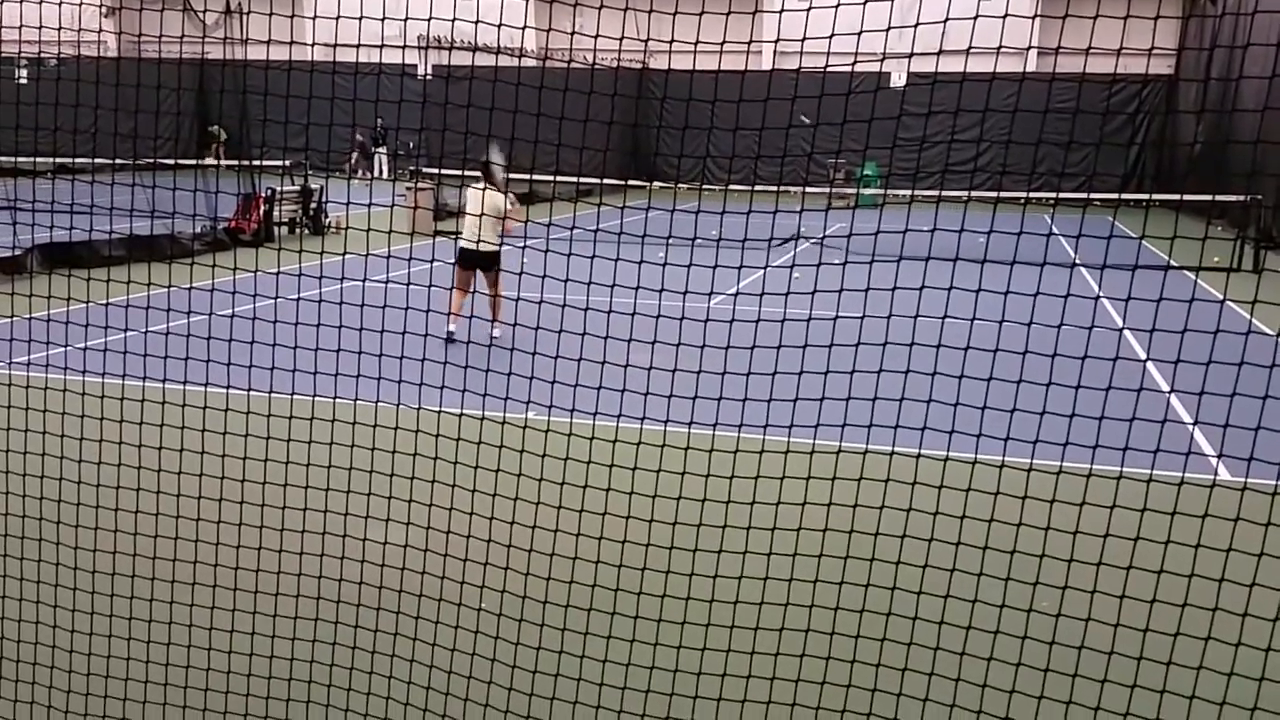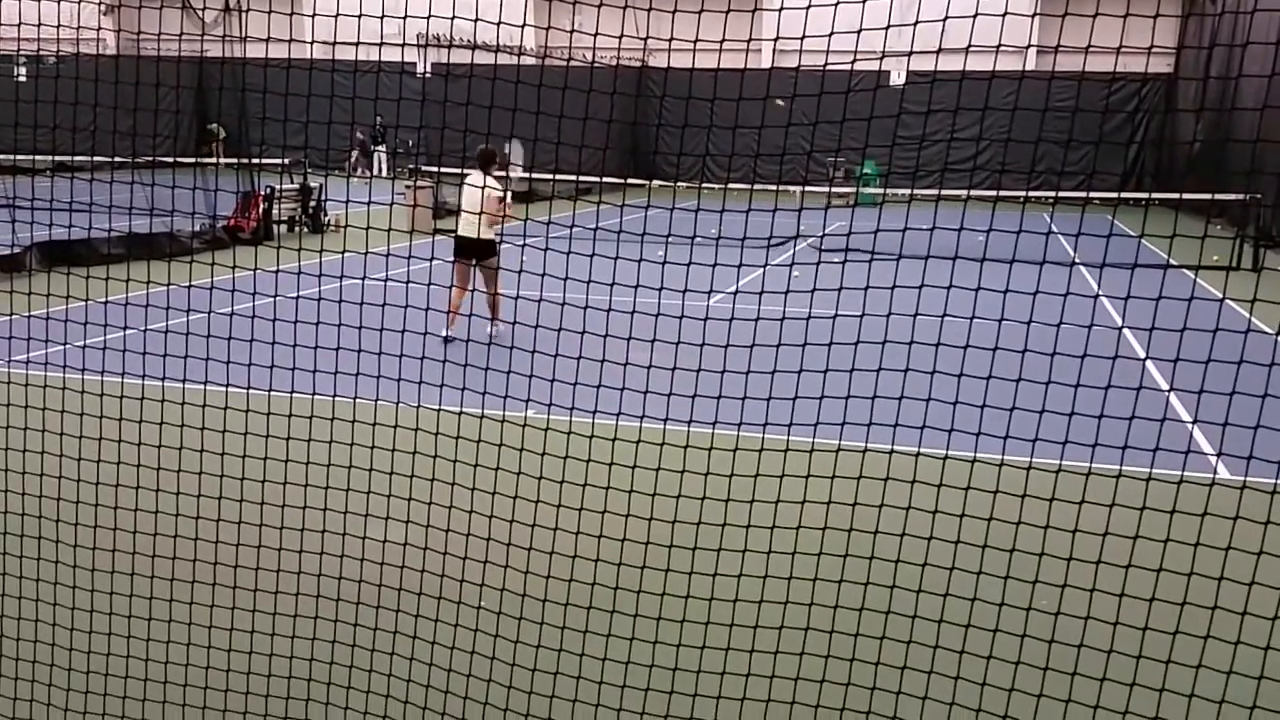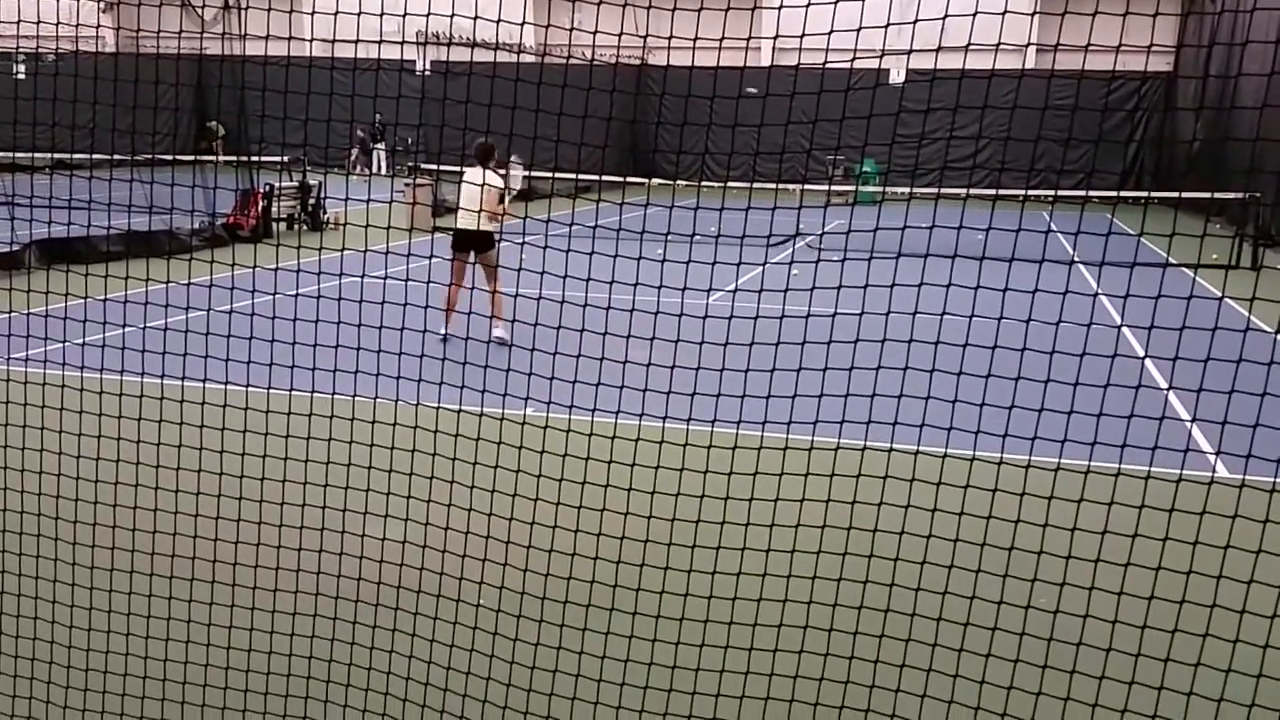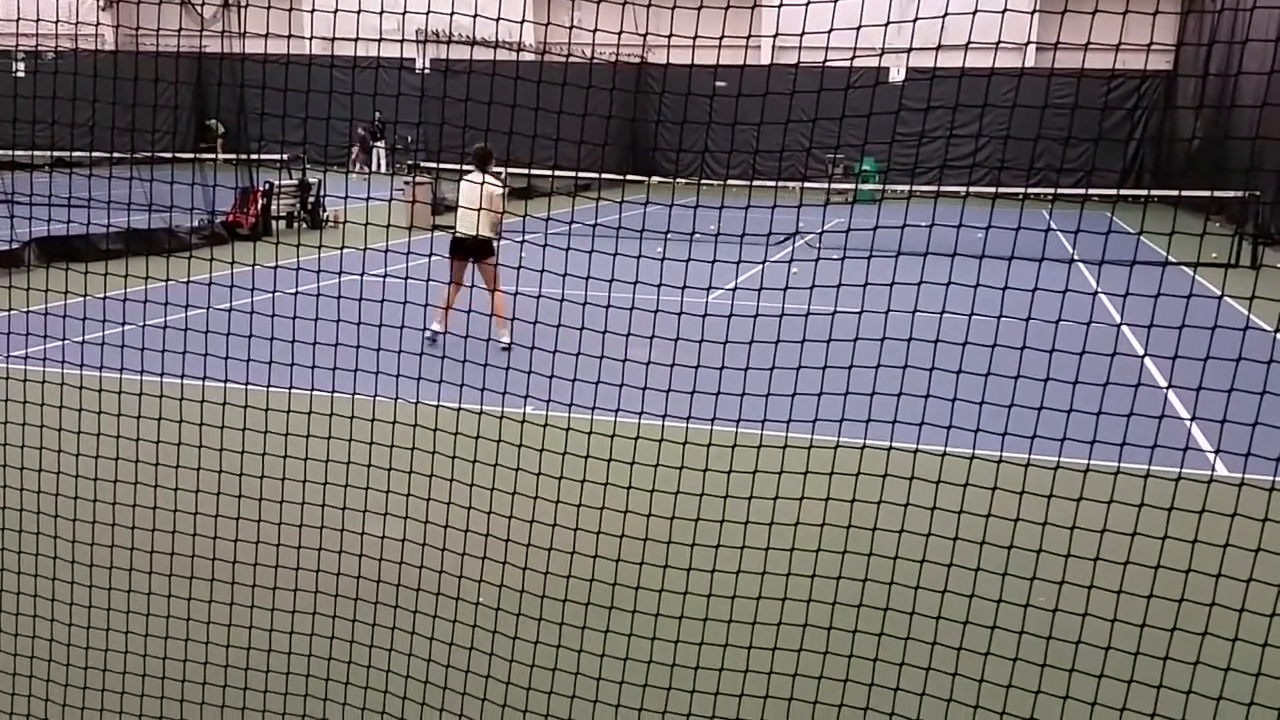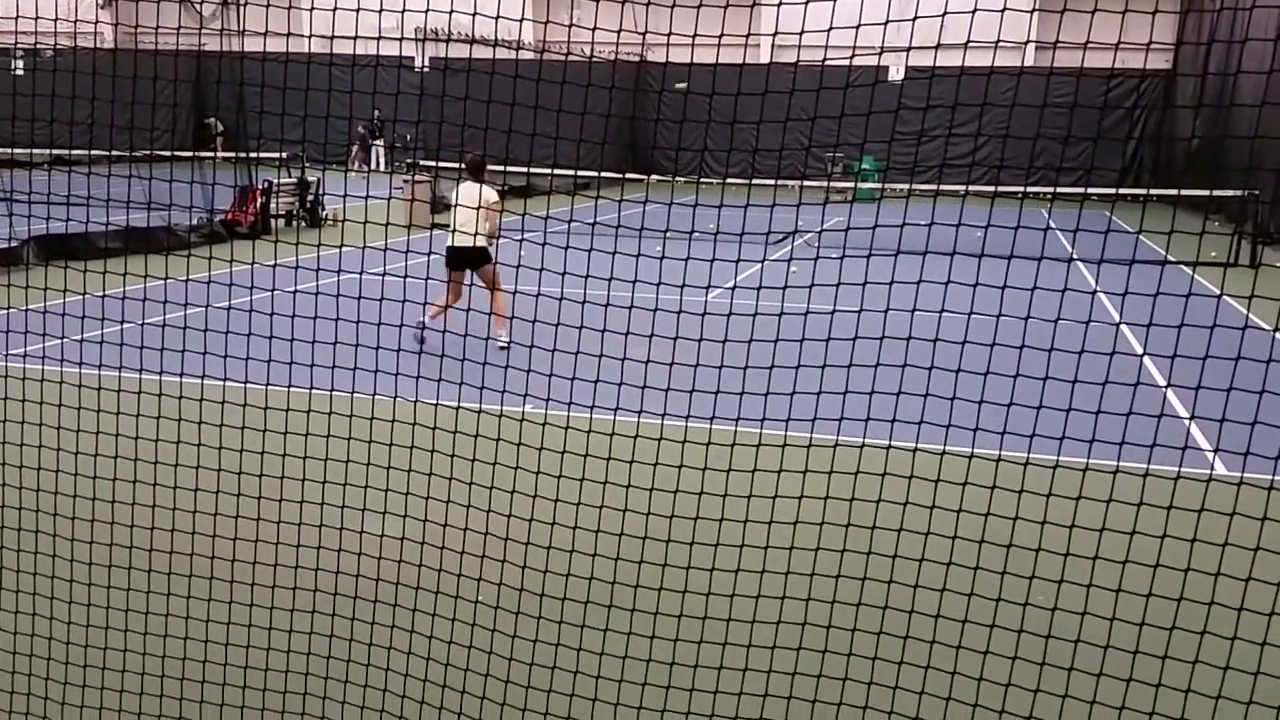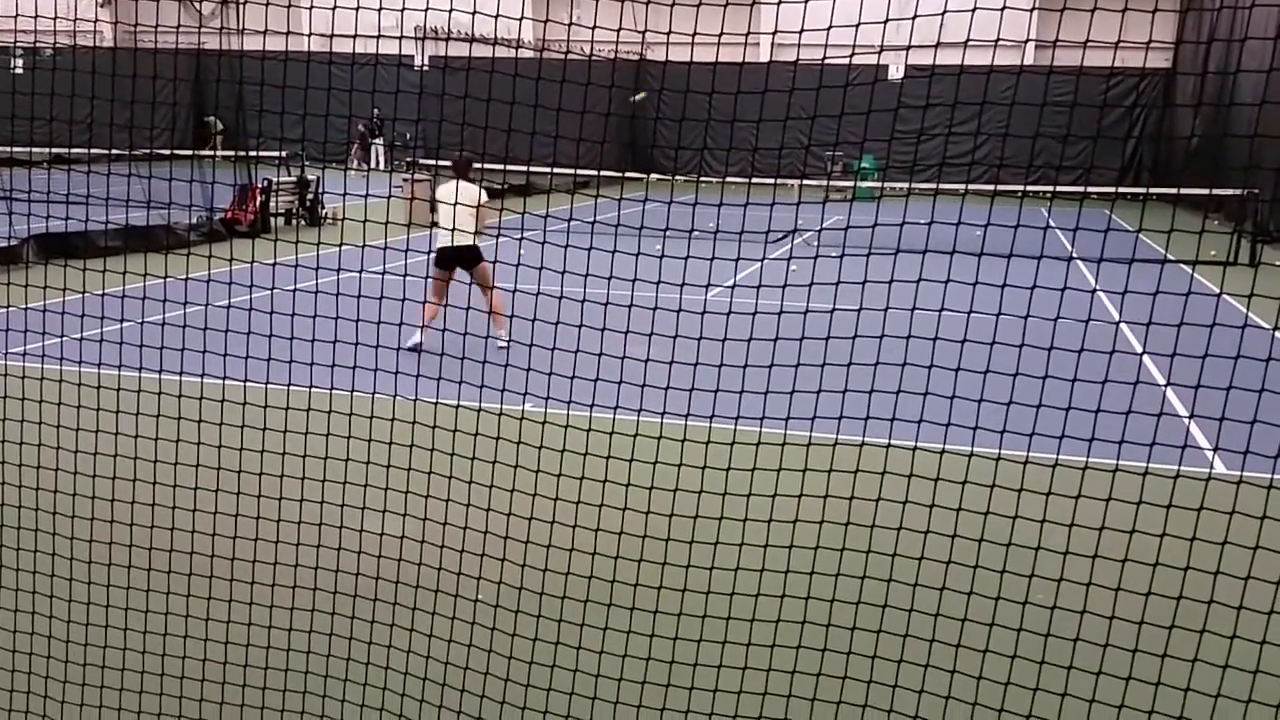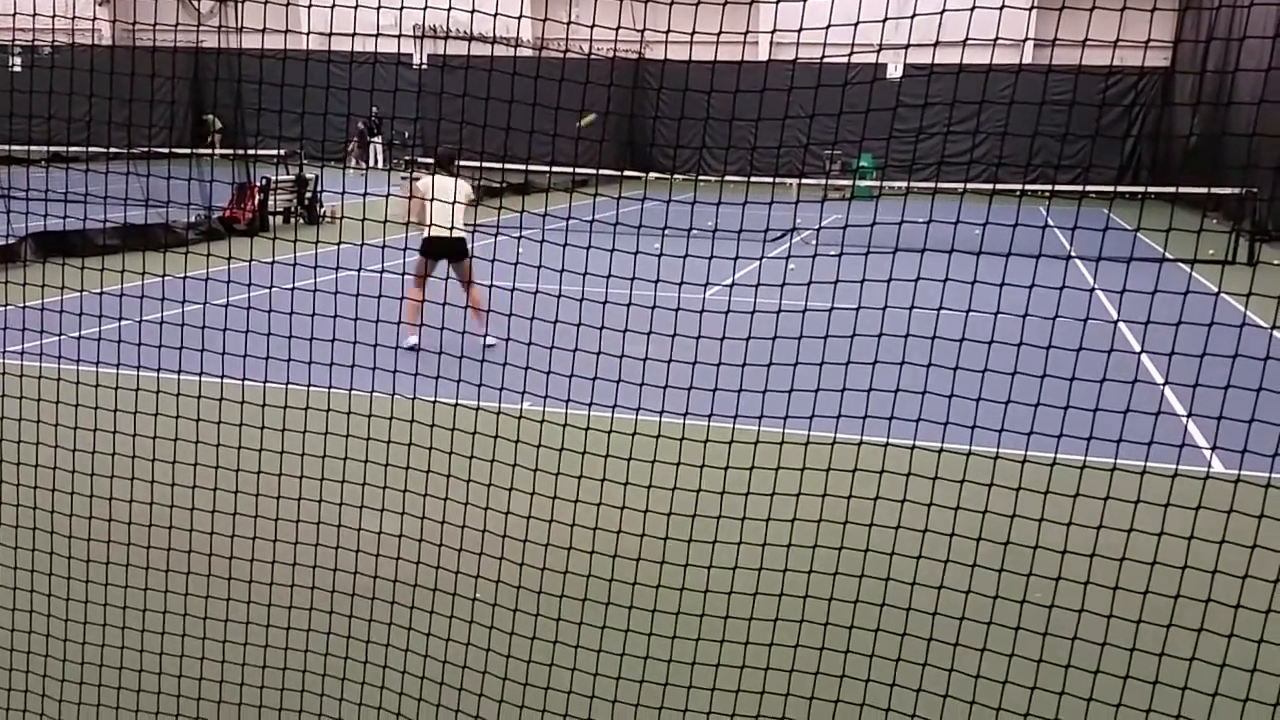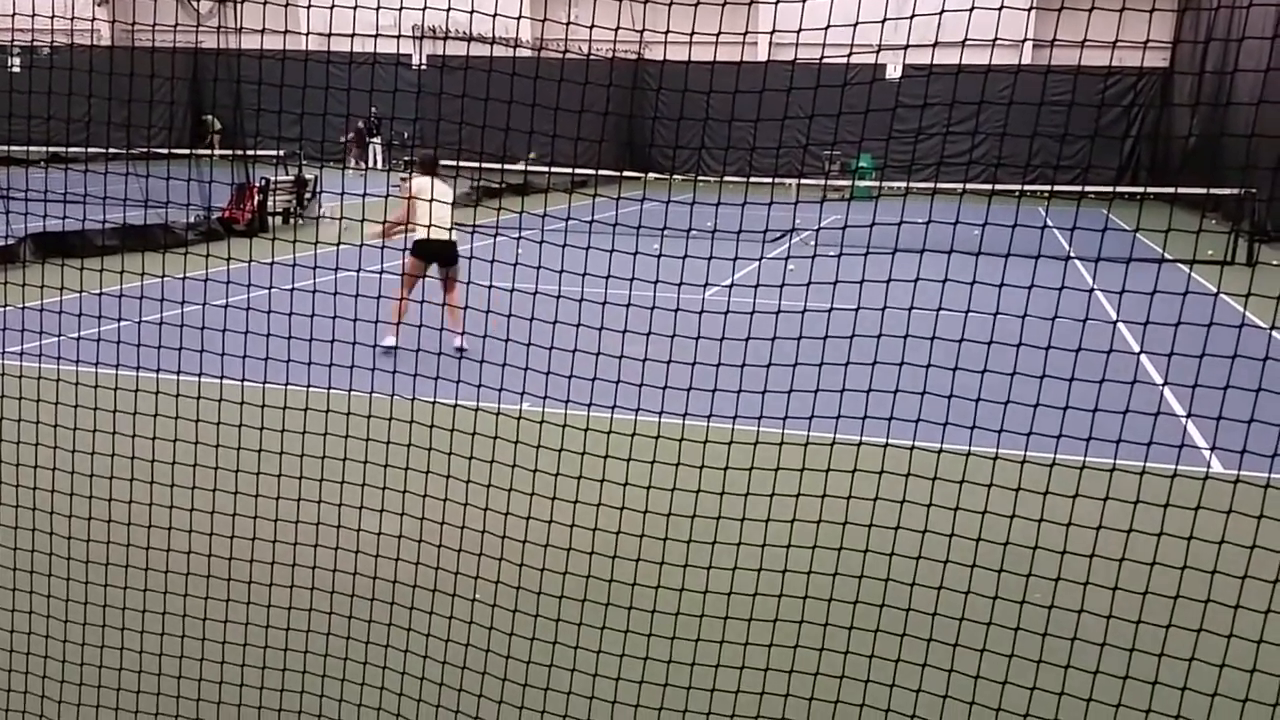
dt=0.1s
person 1, frame 1
left shoulder: (471, 189)
right shoulder: (501, 199)
right elbow: (506, 229)
right wrist: (515, 207)
left hip: (466, 249)
right hip: (488, 252)
left knee: (460, 290)
right knee: (494, 288)
left ankle: (451, 325)
right ankle: (495, 326)
person 1, frame 2
left shoulder: (468, 178)
right shoulder: (494, 186)
right elbow: (492, 220)
right wrist: (505, 210)
left hip: (462, 238)
right hip: (484, 241)
left knee: (460, 287)
right knee: (492, 286)
left ankle: (448, 328)
right ankle: (494, 324)
person 1, frame 3
left shoulder: (467, 173)
right shoulder: (495, 180)
right elbow: (492, 214)
right wrist: (502, 211)
left hip: (461, 231)
right hip: (482, 234)
left knee: (456, 282)
right knee: (493, 282)
left ankle: (446, 326)
right ankle: (498, 327)
person 1, frame 4
left shoulder: (464, 180)
right shoulder: (496, 185)
right elbow: (495, 219)
right wrist: (496, 232)
left hip: (459, 238)
right hip: (481, 241)
left knee: (454, 286)
right knee: (495, 290)
left ankle: (438, 324)
right ankle: (503, 336)
person 1, frame 5
left shoulder: (457, 189)
right shoulder: (490, 193)
right elbow: (493, 228)
right wrist: (490, 238)
left hip: (454, 248)
right hip: (476, 249)
left knee: (453, 296)
right knee: (496, 291)
left ankle: (427, 318)
right ankle: (502, 336)
person 1, frame 6
left shoulder: (441, 190)
right shoulder: (479, 192)
right elbow: (481, 226)
left hip: (444, 249)
right hip: (468, 248)
left knee: (437, 297)
right knee: (490, 290)
left ankle: (420, 334)
right ankle: (501, 336)
person 1, frame 7
left shoulder: (423, 182)
right shoulder: (465, 186)
left elbow: (416, 217)
left hip: (431, 240)
right hip: (456, 241)
left knee: (417, 287)
right knee: (469, 286)
left ankle: (413, 335)
right ankle: (485, 333)
person 1, frame 8
left shoulder: (414, 183)
right shoulder: (446, 188)
left elbow: (405, 217)
left wrist: (383, 230)
left hip: (424, 242)
right hip: (448, 243)
left knee: (405, 290)
right knee: (451, 291)
left ankle: (391, 336)
right ankle: (458, 337)
